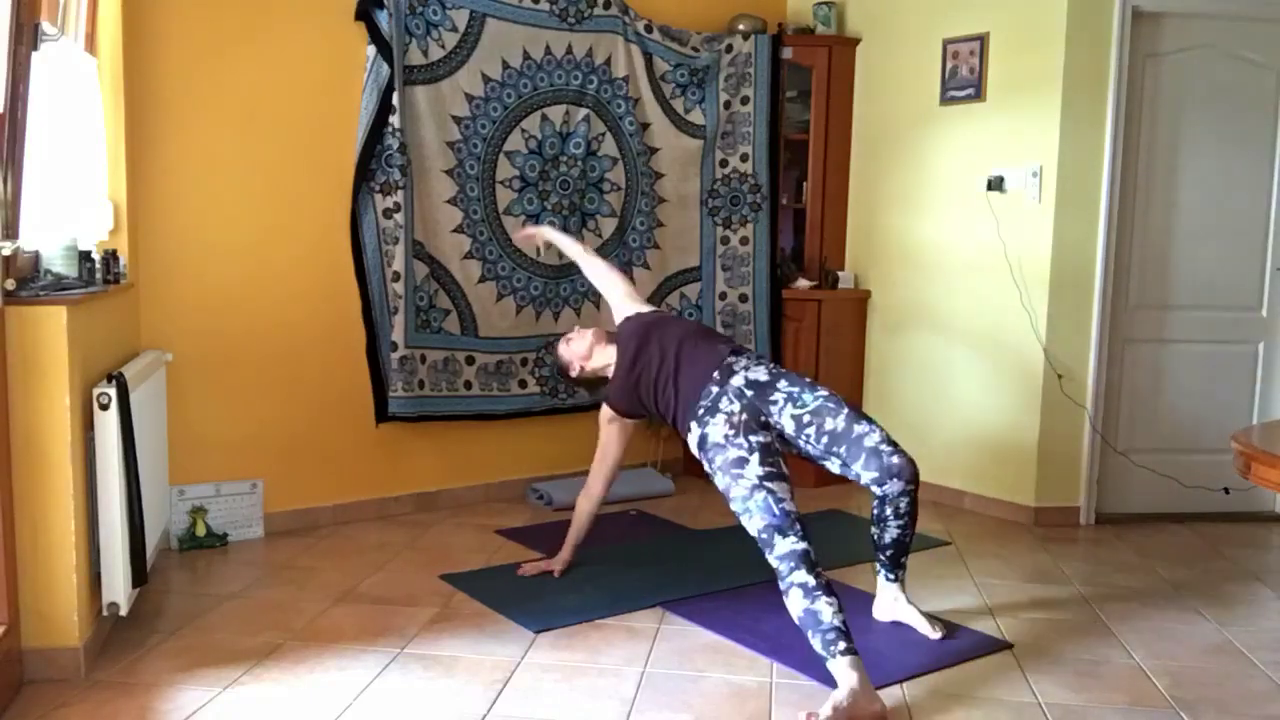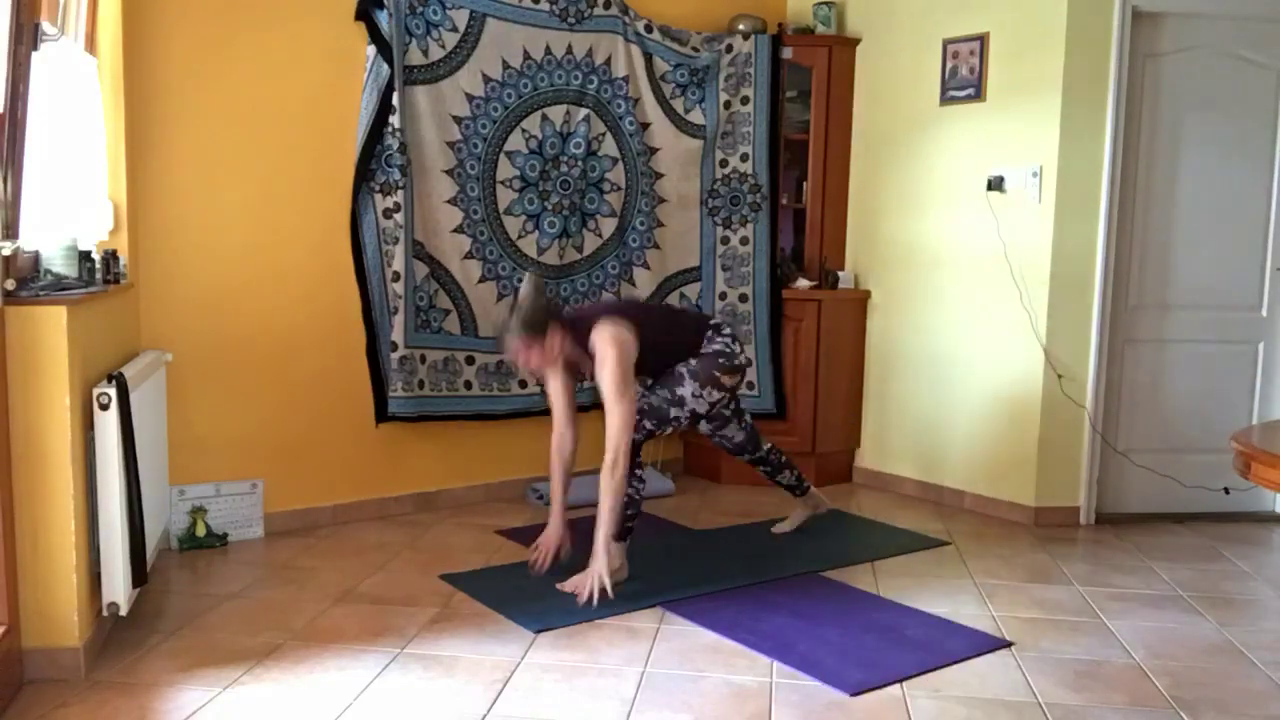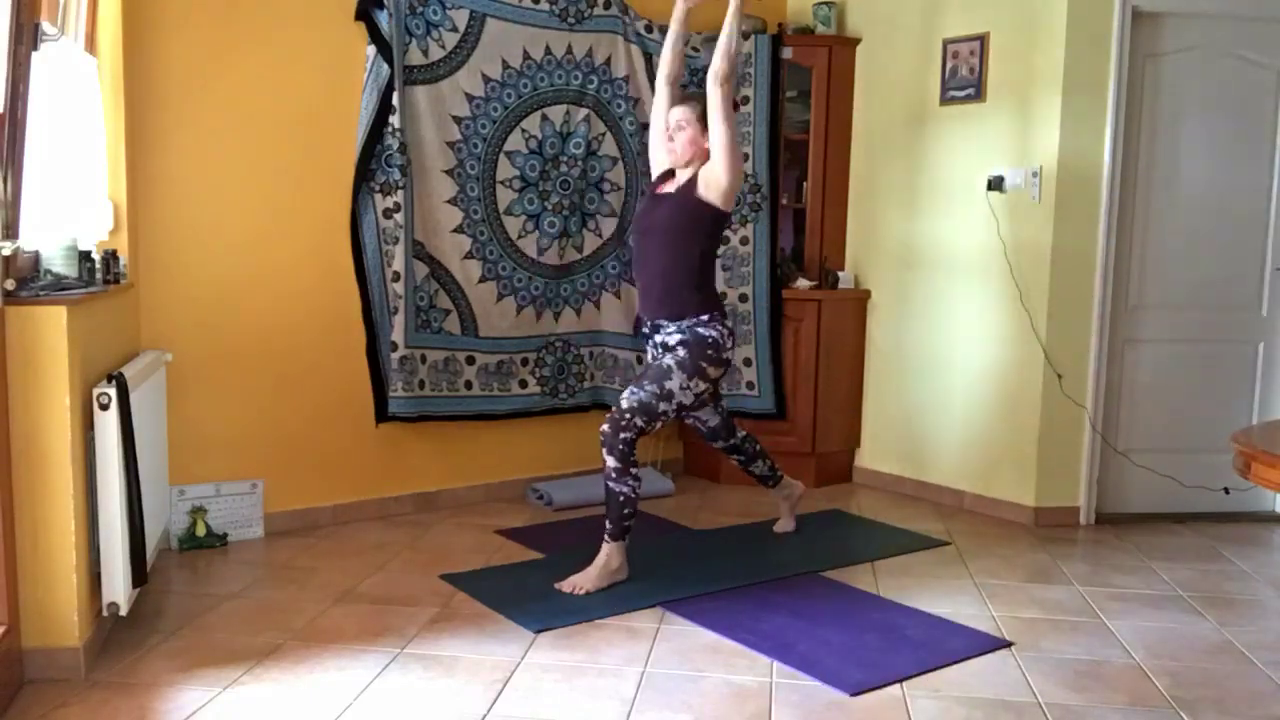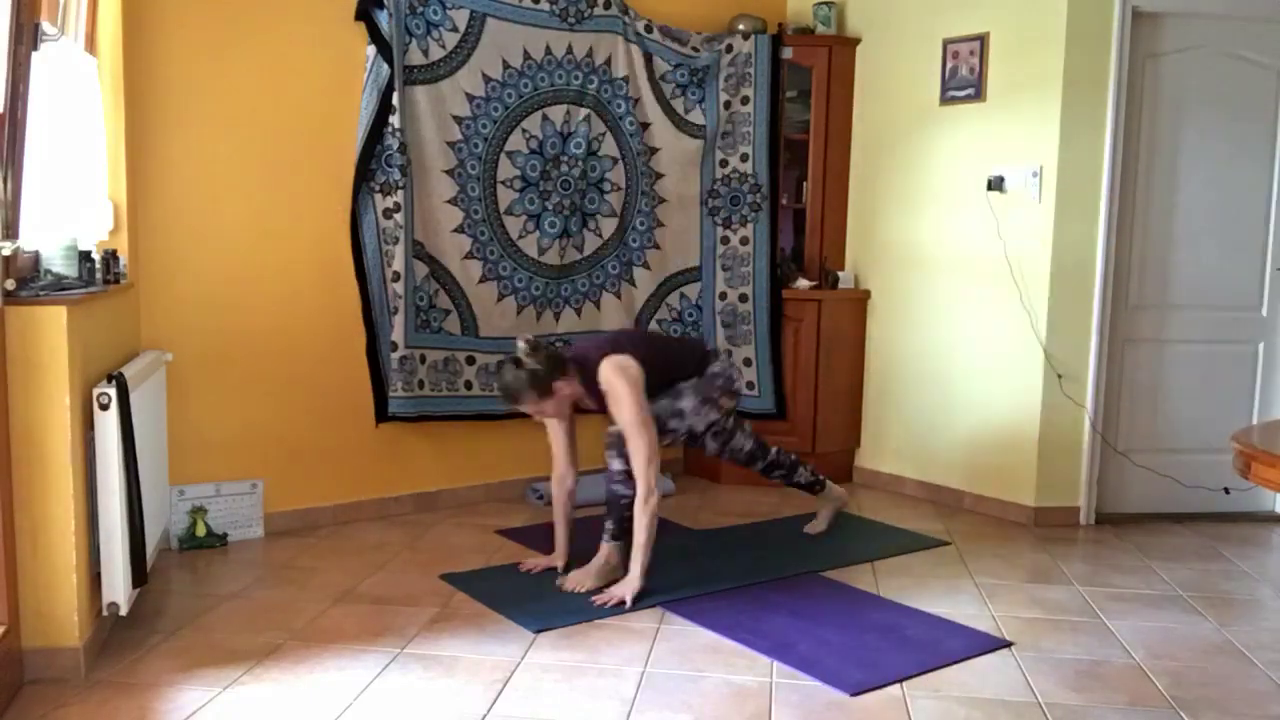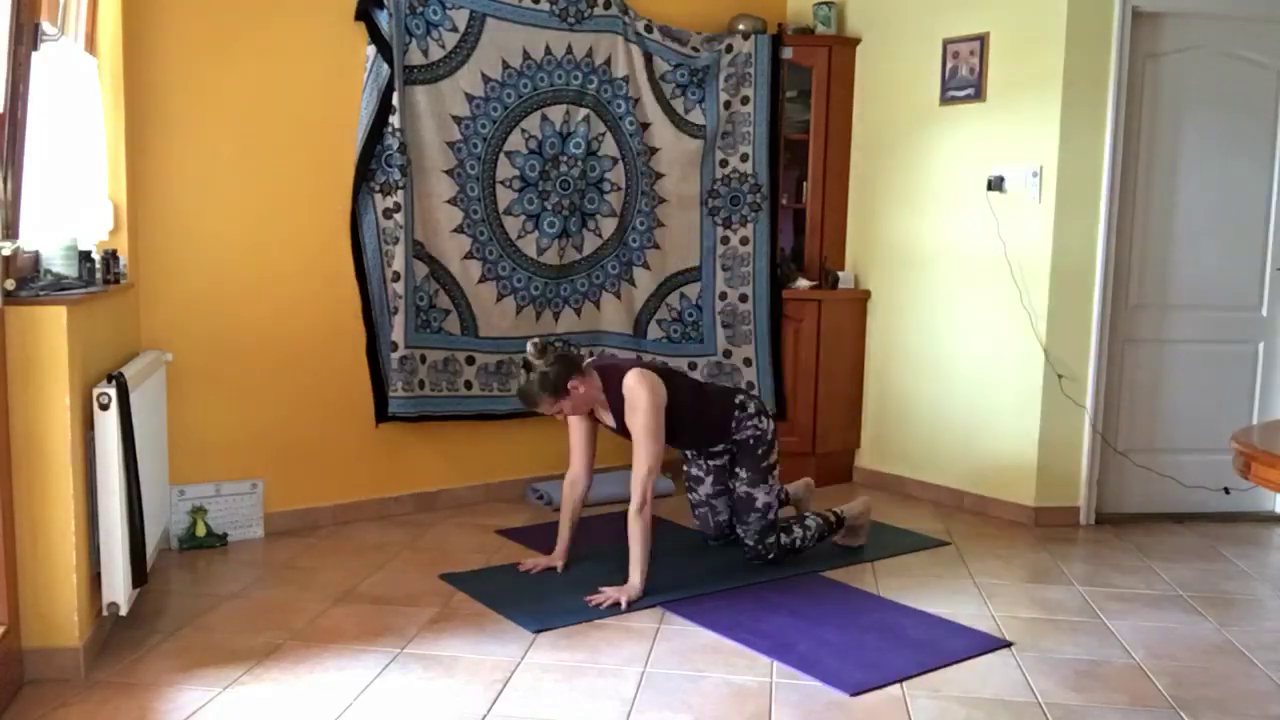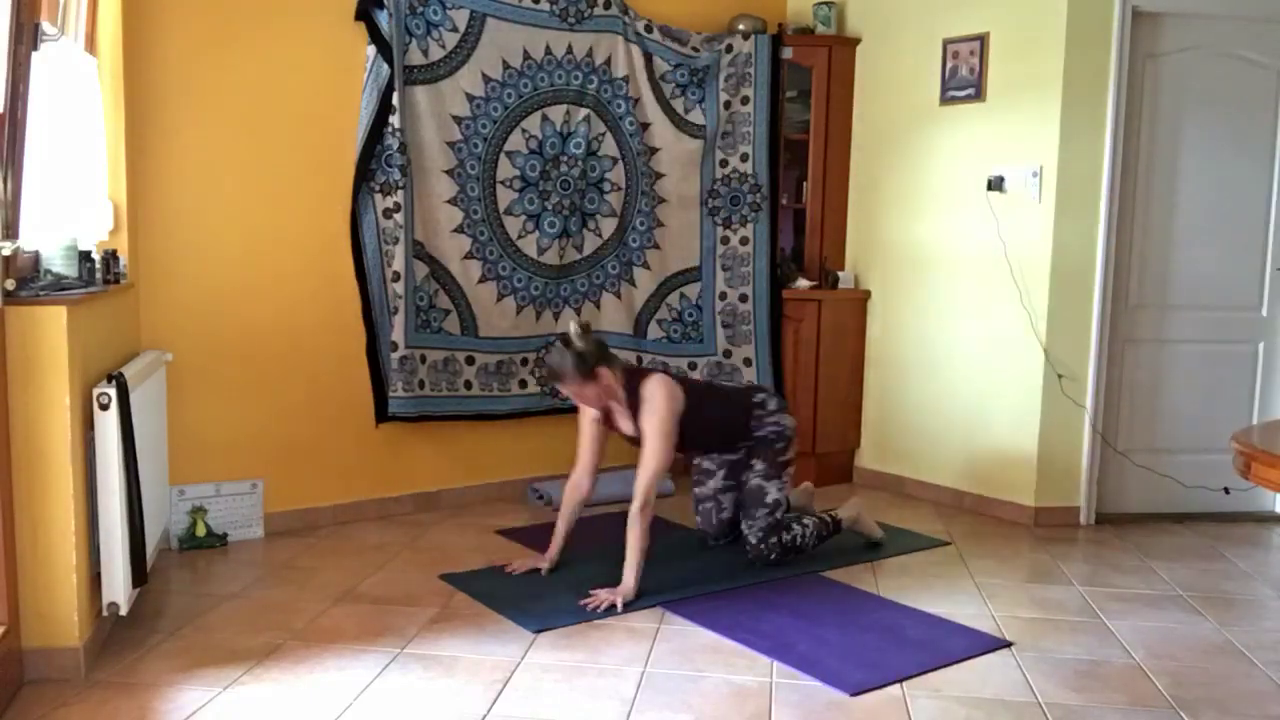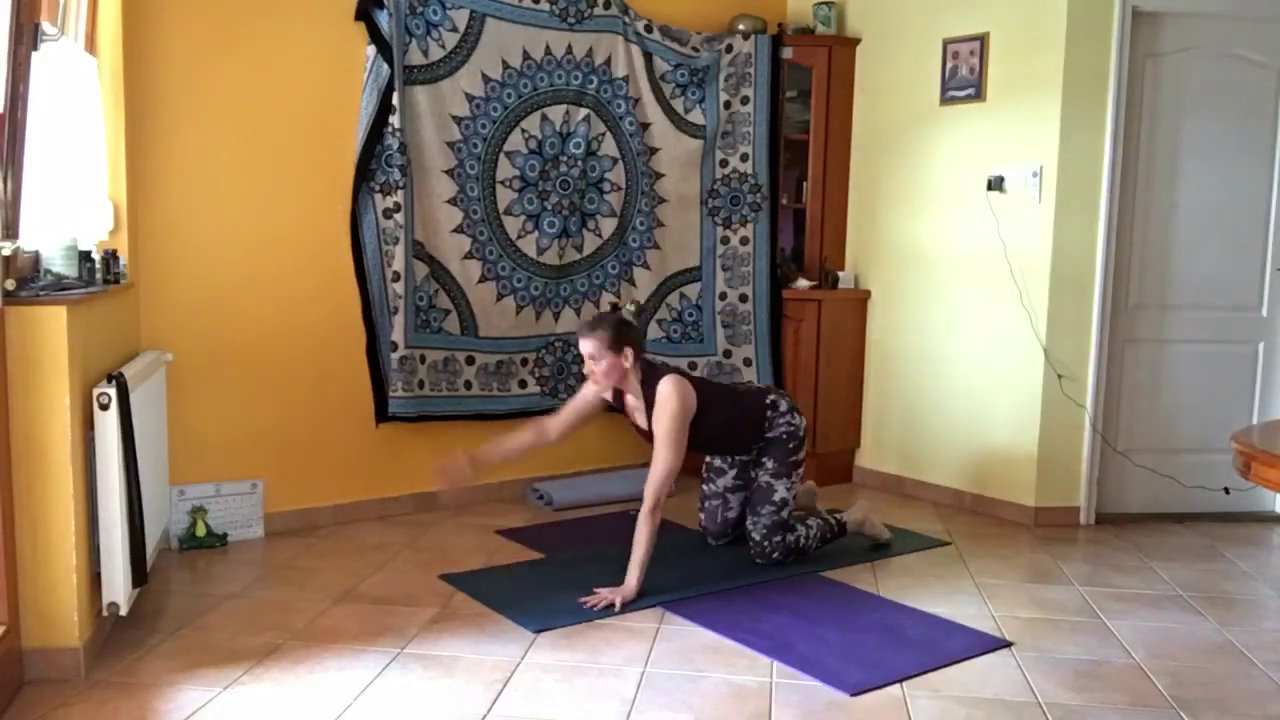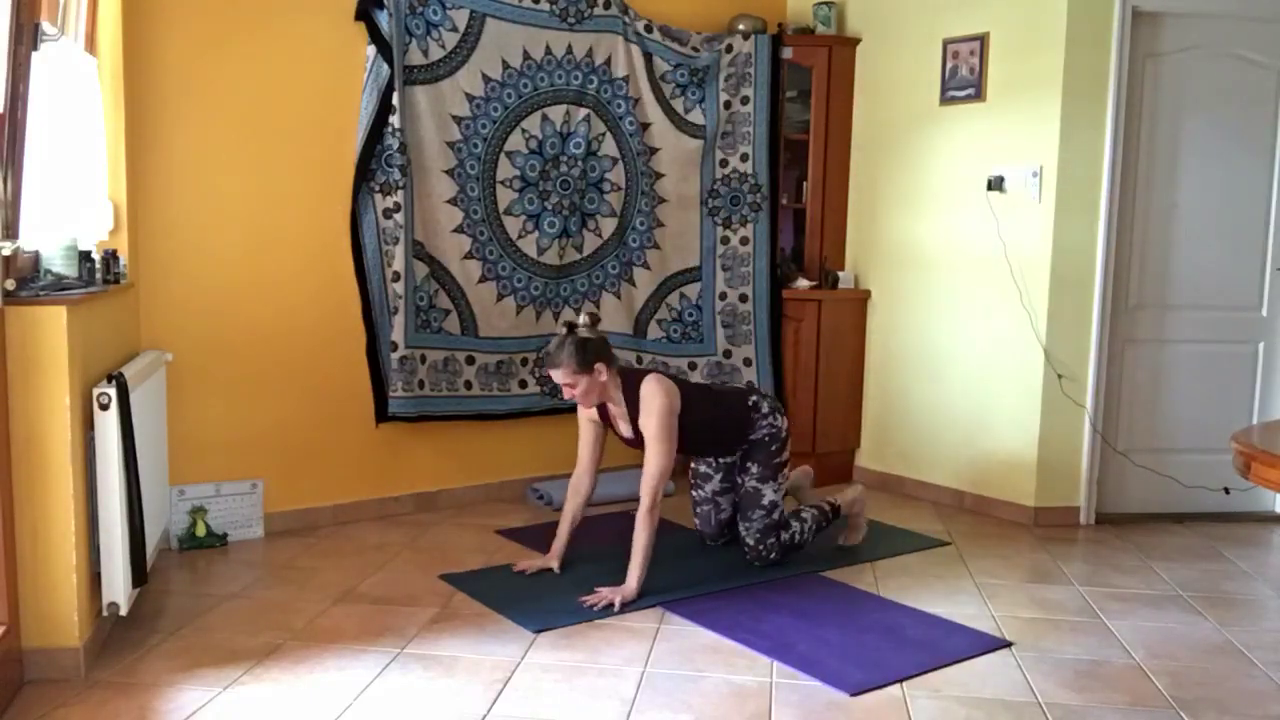
dt=0.4s
person 1, frame 1
left shoulder: (632, 322)
right shoulder: (617, 406)
right elbow: (597, 484)
right wrist: (563, 555)
right knee: (784, 547)
left ankle: (890, 590)
person 1, frame 2
left shoulder: (607, 342)
right shoulder: (560, 341)
left elbow: (616, 453)
right elbow: (564, 435)
left wrist: (602, 550)
right wrist: (556, 521)
left hip: (713, 350)
right hip: (678, 361)
left knee: (633, 434)
right knee: (739, 440)
right ankle: (809, 498)
person 1, frame 3
left shoulder: (719, 181)
right shoulder: (663, 171)
left elbow: (718, 85)
right elbow: (663, 96)
left hip: (696, 336)
right hip: (661, 334)
left knee: (620, 428)
right knee: (714, 429)
left ankle: (612, 557)
right ankle: (784, 487)
person 1, frame 4
left shoulder: (615, 379)
right shoulder: (557, 378)
left elbow: (647, 478)
right elbow: (562, 473)
left wrist: (623, 567)
right wrist: (559, 552)
left hip: (703, 378)
right hip: (674, 390)
left knee: (623, 456)
right knee: (746, 449)
right ankle: (827, 492)
person 1, frame 5
left shoulder: (638, 389)
right shoulder: (583, 391)
left elbow: (641, 499)
right elbow: (577, 478)
left wrist: (635, 584)
right wrist: (559, 552)
left hip: (740, 427)
left knee: (763, 546)
right knee: (717, 529)
left ankle: (848, 515)
right ankle: (793, 493)
person 1, frame 6
left shoulder: (655, 395)
right shoulder: (596, 397)
left elbow: (644, 499)
right elbow: (581, 477)
left wrist: (628, 584)
right wrist: (550, 554)
left hip: (762, 423)
left knee: (764, 547)
right knee: (715, 530)
left ankle: (844, 517)
right ankle: (794, 499)
person 1, frame 7
left shoulder: (669, 392)
right shoulder: (605, 384)
left elbow: (653, 501)
right elbow: (552, 427)
left wrist: (631, 585)
right wrist: (479, 457)
left hip: (775, 426)
right hip: (727, 438)
left knee: (766, 548)
right knee: (716, 531)
left ankle: (849, 520)
right ankle: (795, 493)
person 1, frame 8
left shoulder: (652, 394)
right shoulder: (593, 400)
left elbow: (650, 501)
right elbow: (582, 477)
left wrist: (631, 586)
right wrist: (554, 551)
left hip: (758, 424)
right hip: (717, 437)
left knee: (763, 549)
right knee: (713, 530)
left ankle: (840, 505)
right ankle: (791, 480)
